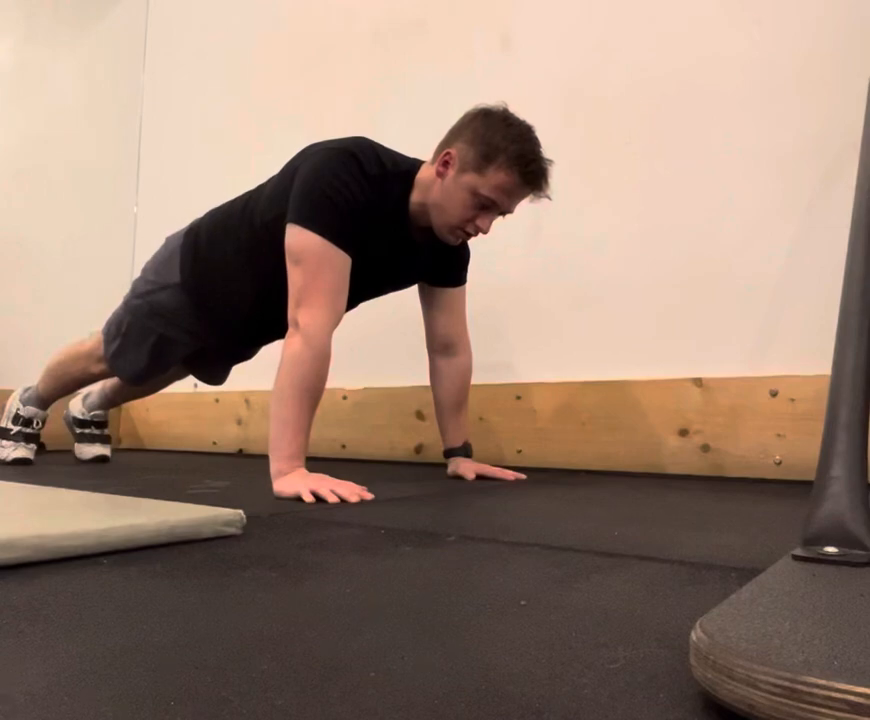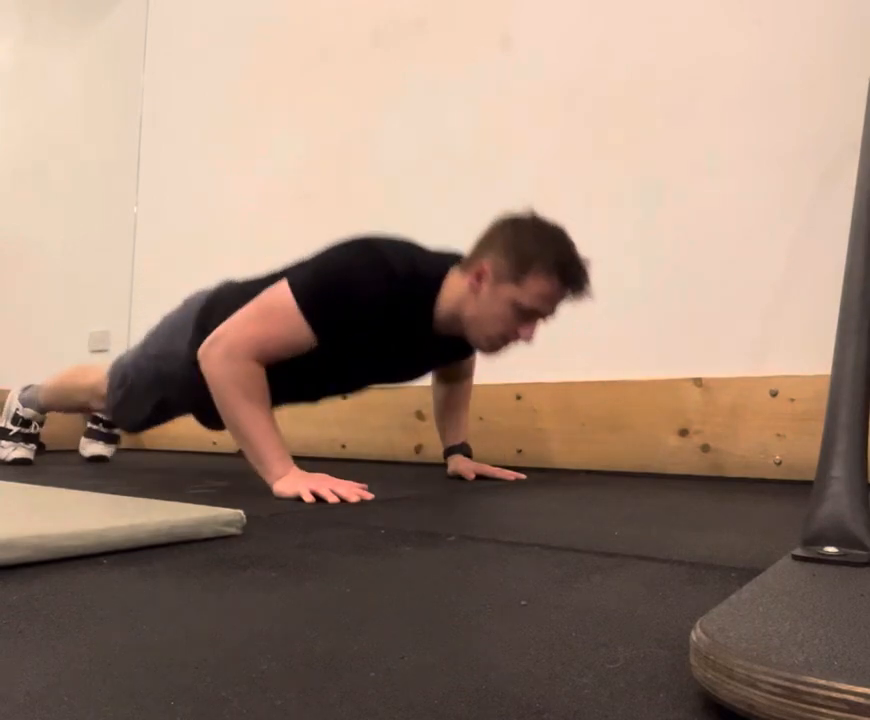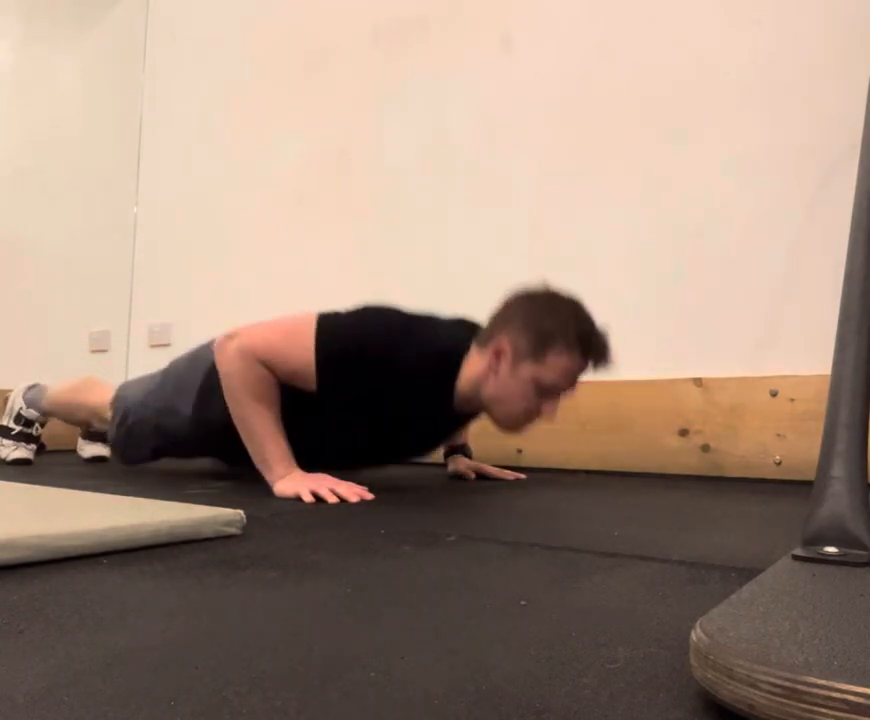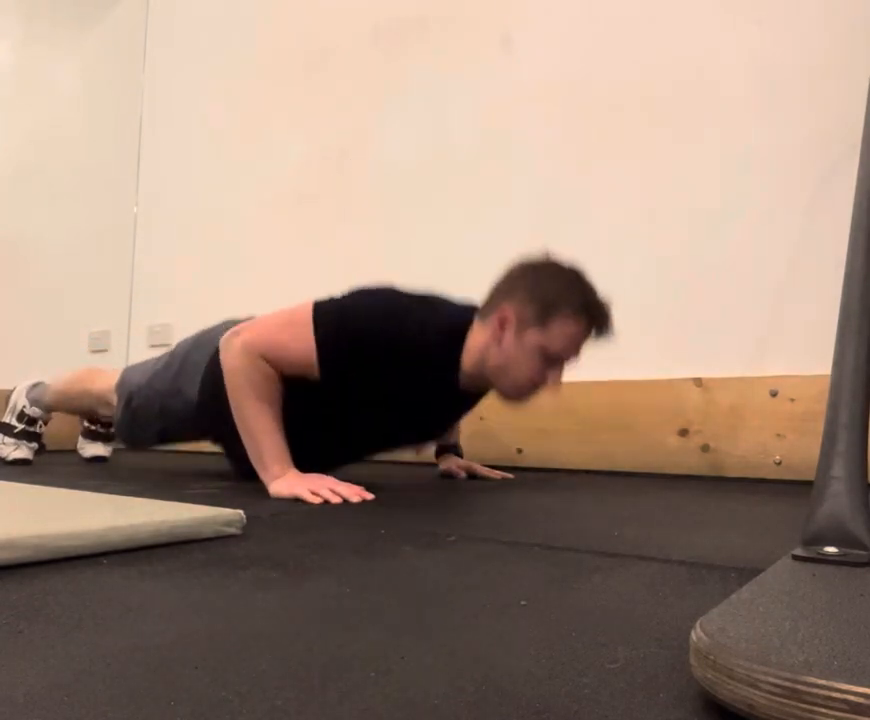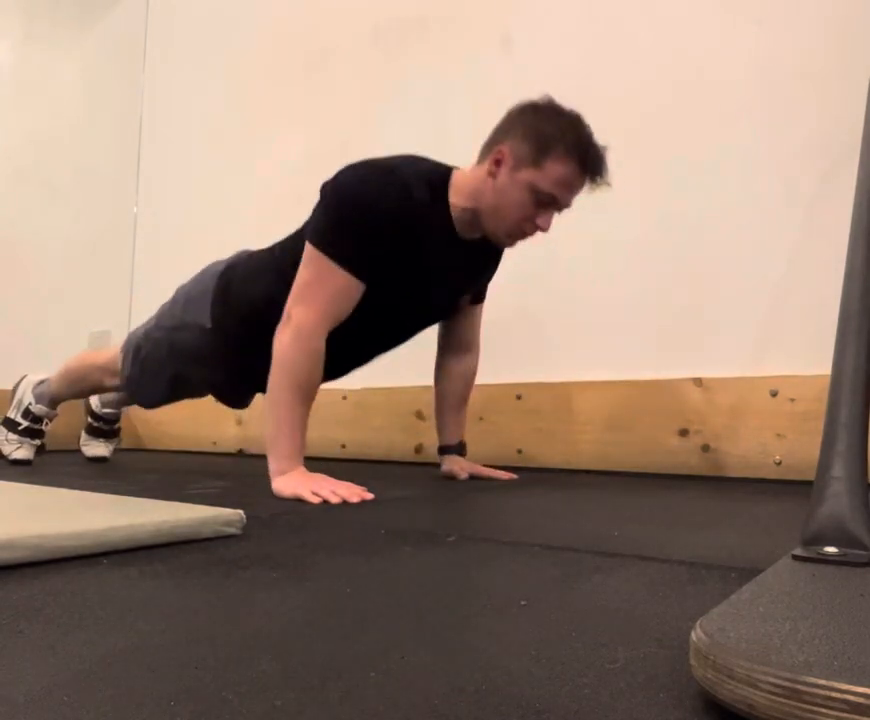
dt=1s
person 1, frame 1
left shoulder: (446, 239)
right shoulder: (342, 176)
left elbow: (449, 347)
right elbow: (310, 327)
left wrist: (458, 452)
right wrist: (287, 469)
left hip: (244, 319)
right hip: (194, 277)
left knee: (155, 376)
right knee: (109, 358)
left ankle: (89, 410)
person 1, frame 2
left shoulder: (462, 303)
right shoulder: (370, 281)
left elbow: (454, 365)
right elbow: (222, 351)
left wrist: (456, 449)
right wrist: (279, 470)
left hip: (242, 354)
right hip: (209, 343)
right knee: (117, 393)
left ankle: (97, 426)
person 1, frame 3
left shoulder: (471, 361)
right shoulder: (393, 349)
right elbow: (239, 349)
left wrist: (455, 450)
right wrist: (283, 473)
left hip: (268, 394)
right hip: (214, 396)
right knee: (121, 418)
left ankle: (61, 411)
person 1, frame 4
left shoulder: (482, 350)
right shoulder: (396, 331)
right elbow: (242, 343)
left wrist: (447, 448)
right wrist: (279, 473)
left hip: (269, 392)
right hip: (219, 377)
right knee: (119, 404)
left ankle: (98, 423)
person 1, frame 5
left shoulder: (486, 239)
right shoulder: (383, 194)
left elbow: (459, 342)
right elbow: (302, 332)
left wrist: (452, 447)
right wrist: (287, 470)
left hip: (268, 334)
right hip: (227, 309)
right knee: (130, 372)
left ankle: (101, 415)
